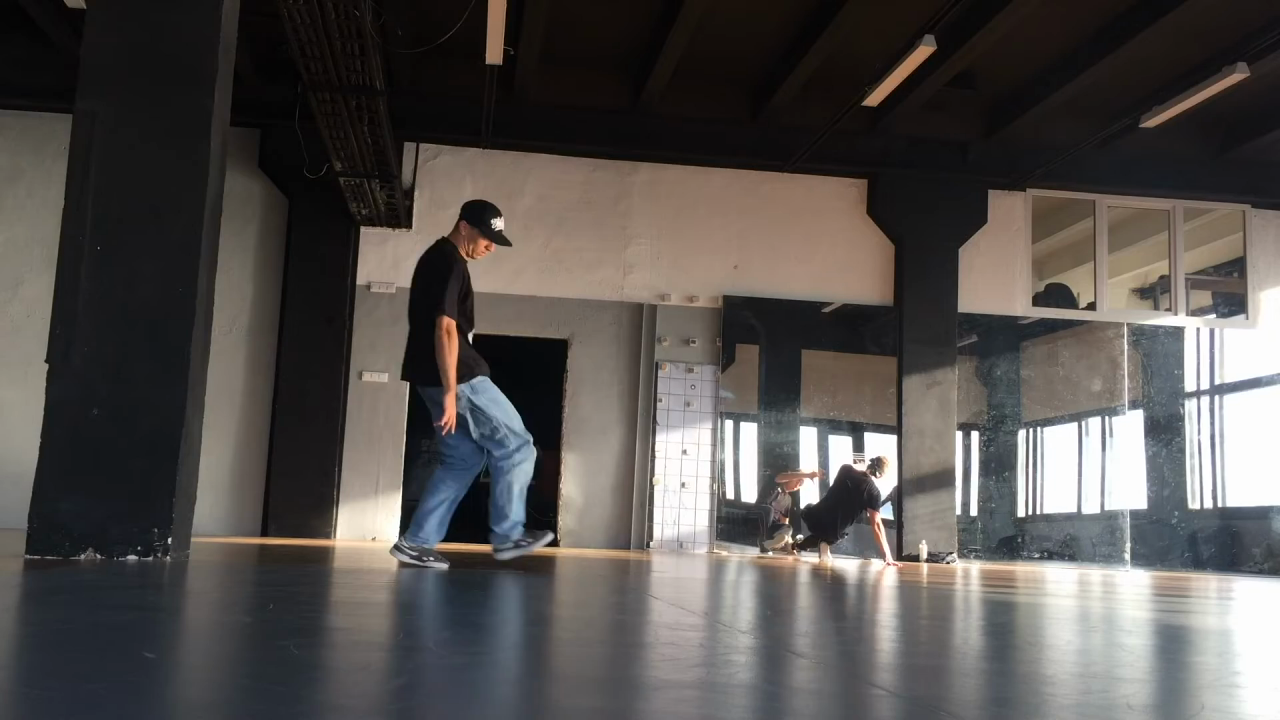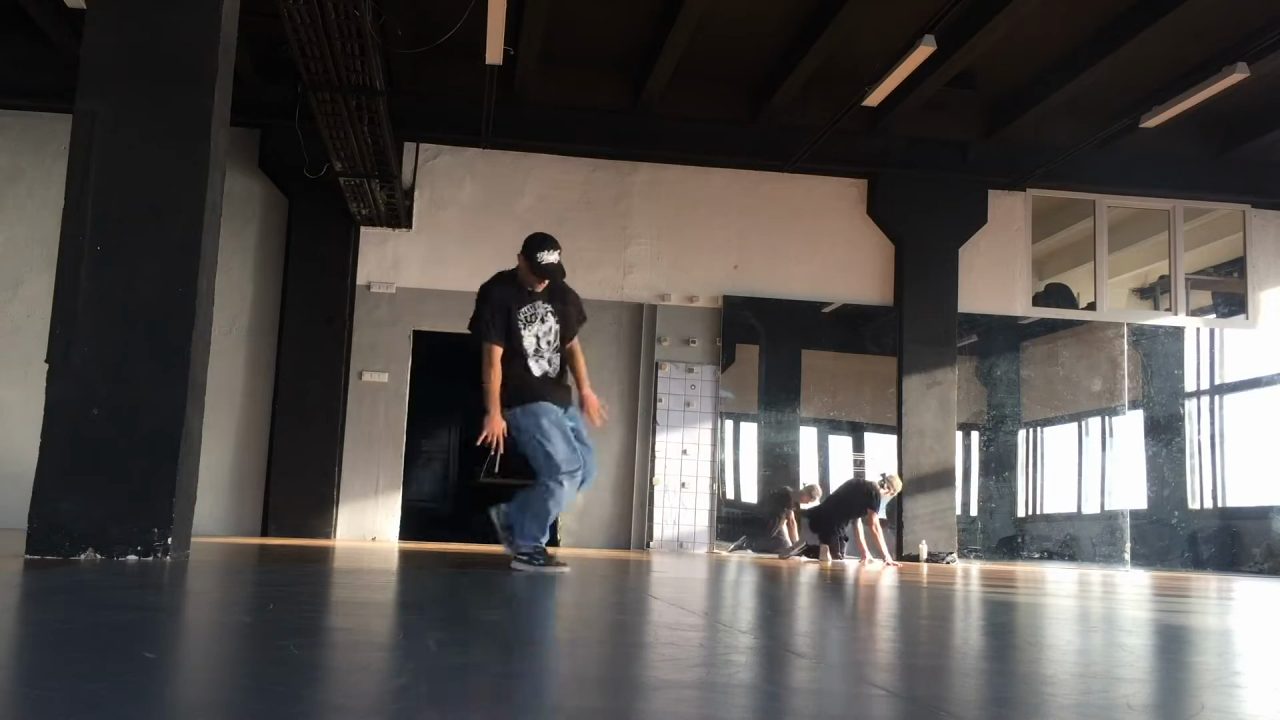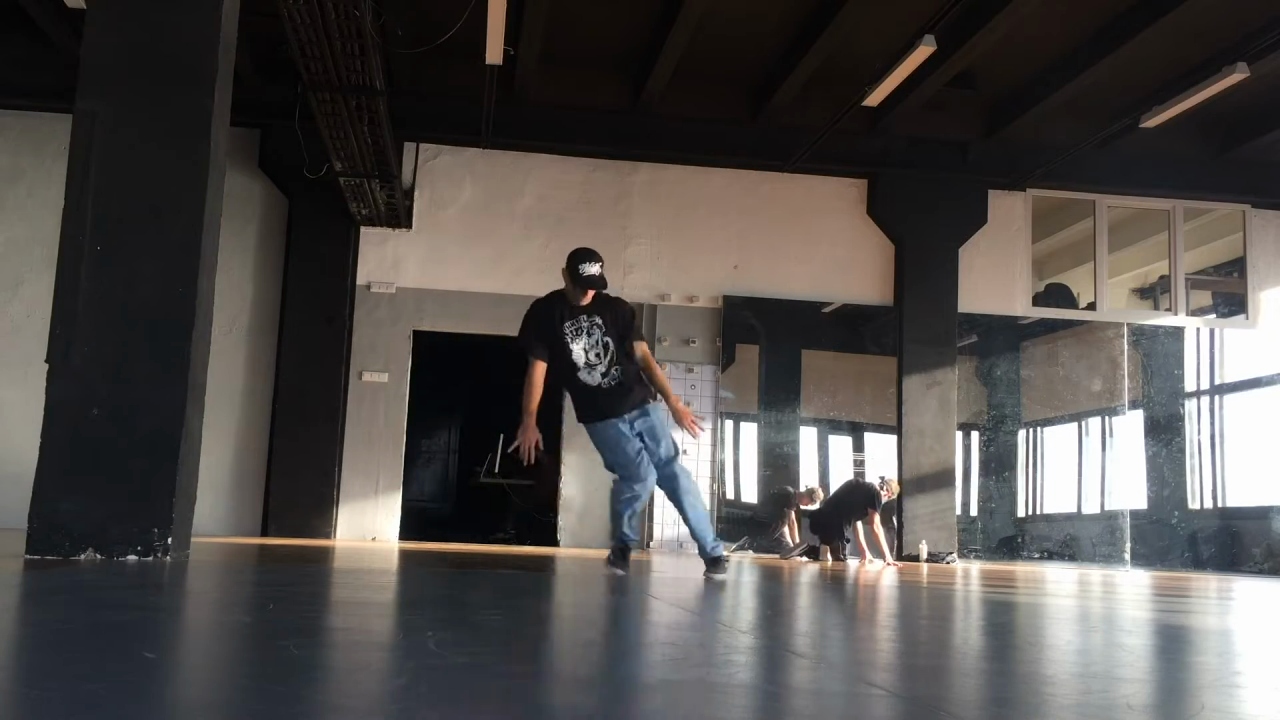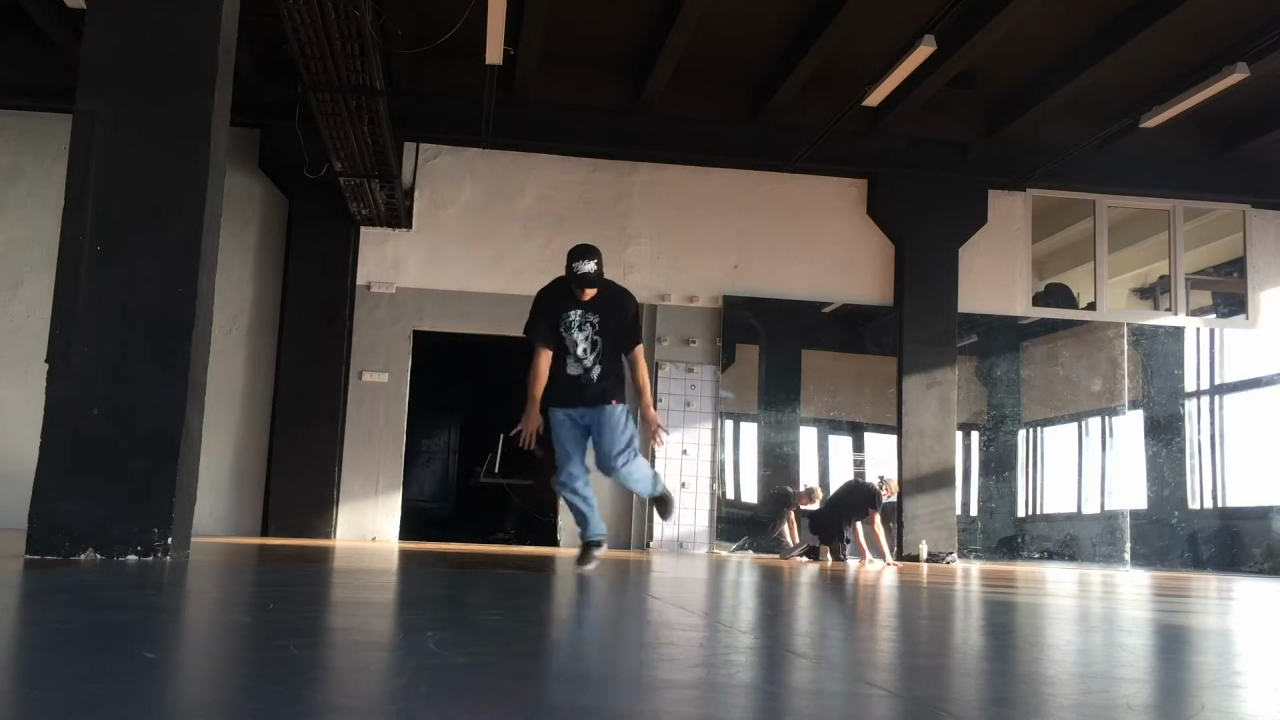
dt=0.3s
person 1, frame 1
left shoulder: (438, 257)
right shoulder: (448, 265)
right elbow: (445, 329)
right wrist: (451, 392)
left hip: (432, 378)
right hip: (459, 377)
left knee: (462, 459)
right knee: (516, 446)
left ankle: (417, 543)
right ankle: (508, 536)
person 1, frame 2
left shoulder: (560, 292)
right shoulder: (496, 293)
right elbow: (492, 358)
left wrist: (585, 390)
right wrist: (494, 412)
left hip: (560, 398)
right hip: (528, 403)
left knee: (583, 467)
right knee: (563, 471)
left ankle: (512, 519)
right ankle: (527, 549)
person 1, frame 3
left shoulder: (615, 308)
right shoulder: (543, 315)
left elbow: (642, 357)
right elbow: (536, 372)
left wrist: (673, 403)
right wrist: (529, 423)
left hip: (641, 405)
right hip: (601, 417)
left knee: (673, 473)
right knee: (637, 478)
left ankle: (712, 551)
right ankle: (623, 542)
person 1, frame 4
left shoulder: (621, 301)
right shoulder: (548, 299)
left elbow: (635, 357)
right elbow: (542, 357)
left wrist: (647, 407)
right wrist: (532, 409)
left hip: (607, 399)
right hip: (563, 403)
left knee: (615, 463)
right knee: (569, 474)
left ankle: (653, 487)
right ankle: (592, 536)
